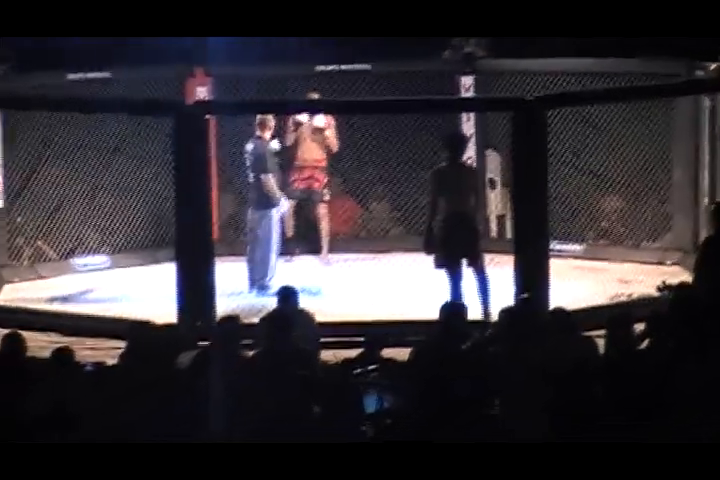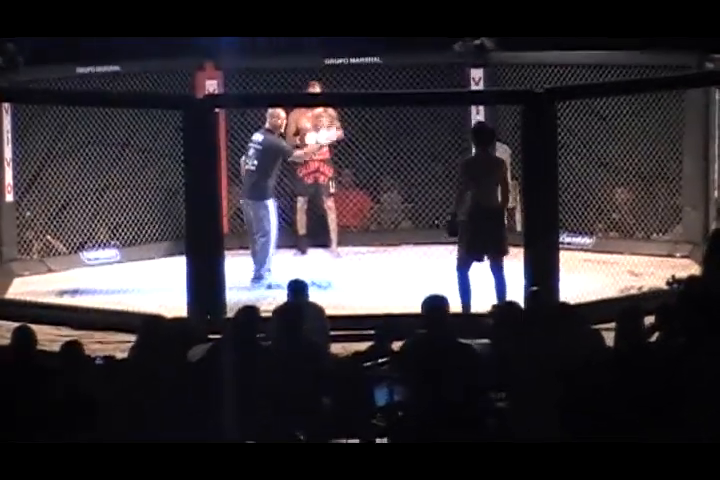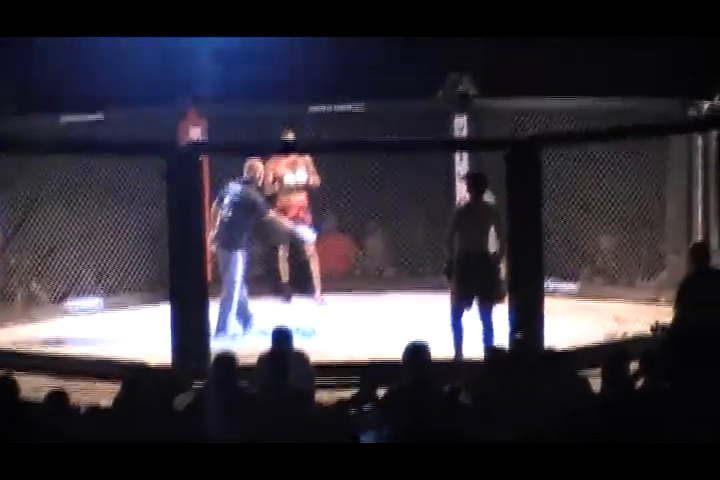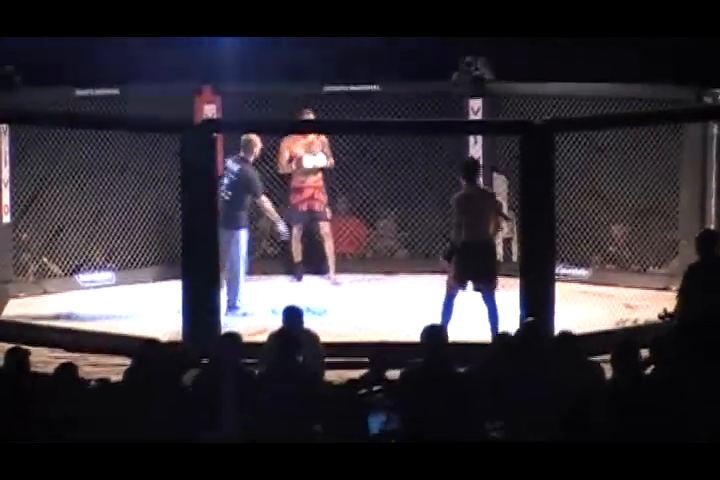
dt=0.4s
person 1, frame 1
left shoulder: (439, 173)
right shoulder: (471, 172)
left elbow: (434, 204)
right elbow: (478, 201)
left wrist: (429, 229)
left hip: (450, 226)
right hip: (468, 224)
left knee: (455, 281)
right knee: (480, 273)
right ankle: (486, 314)
person 1, frame 2
left shoulder: (468, 164)
right shoulder: (500, 164)
left elbow: (462, 193)
right elbow: (506, 194)
left wrist: (455, 216)
left hip: (475, 217)
right hip: (495, 217)
left knee: (462, 269)
right knee: (497, 270)
left ankle: (466, 312)
person 1, frame 3
left shoulder: (461, 211)
right shoulder: (492, 211)
left elbow: (451, 240)
right elbow: (502, 240)
left wrist: (450, 261)
right wrist: (497, 258)
left hip: (464, 263)
right hip: (485, 263)
left knee: (456, 315)
right knee: (486, 317)
left ankle: (458, 355)
person 1, frame 4
left shoulder: (459, 198)
right shoulder: (490, 197)
left elbow: (458, 227)
right elbow: (497, 225)
left wrist: (453, 246)
left hip: (465, 250)
right hip: (485, 249)
left knee: (450, 296)
right knee: (489, 300)
person 2, frame 1
left shoulder: (251, 145)
right shoulder: (263, 148)
right elbow: (266, 178)
right wrist: (280, 199)
left hip: (255, 203)
right hip: (267, 204)
left knee: (255, 244)
right knee: (268, 246)
left ankle: (254, 283)
right ankle: (263, 286)
person 2, frame 2
left shoulder: (257, 136)
right shoulder: (274, 142)
left elbow: (244, 161)
right elbow: (299, 156)
right wrist: (320, 143)
left hip: (248, 194)
right hip: (262, 195)
left knee: (256, 236)
right knee: (267, 236)
left ankle: (261, 275)
right ankle: (260, 277)
person 2, frame 3
left shoulder: (231, 186)
right shoulder: (251, 195)
left elbow: (215, 207)
right elbow: (272, 216)
left wrist: (214, 230)
left hip: (224, 241)
right hip: (234, 245)
left knee: (238, 285)
right knee: (232, 287)
left ankle: (247, 322)
right ankle: (222, 329)
person 2, frame 4
left shoulder: (229, 162)
right shoulder: (249, 173)
left elbow: (219, 187)
right elbow: (262, 201)
right wrist: (278, 221)
left hip: (221, 219)
right hip: (236, 223)
left knee: (224, 262)
right knee: (237, 265)
right ankle: (233, 306)
person 3, frame 1
left shoulder: (328, 120)
right shoulder: (296, 119)
left elbow: (334, 148)
right elbow: (287, 142)
left wrist: (325, 130)
right wrist: (295, 126)
left hip: (319, 169)
right hip: (299, 168)
left knee: (322, 211)
right knee: (287, 208)
left ankle: (324, 253)
right ankle: (290, 241)
person 3, frame 2
left shoulder: (329, 112)
right shoulder: (296, 114)
left elbow: (340, 132)
right elbow: (288, 139)
left wrist: (332, 136)
right wrist: (301, 139)
left hip: (324, 162)
right hip: (304, 163)
left knee: (329, 204)
right knee: (301, 204)
left ankle: (334, 246)
right ankle: (302, 242)
person 3, frame 3
left shoulder: (304, 158)
right shoulder: (272, 163)
left elbow: (317, 181)
right elbow: (267, 189)
left wrist: (307, 179)
right wrist: (280, 184)
left hip: (302, 209)
right hip: (283, 210)
left knee: (311, 250)
right knee: (282, 252)
left ankle: (318, 292)
right ankle: (286, 289)
person 3, frame 4
left shoulder: (321, 139)
right shoulder: (288, 142)
left elbow: (331, 161)
right elbow: (281, 168)
left wrist: (325, 162)
right wrist: (296, 164)
left hip: (317, 189)
right hip: (298, 190)
left knee: (326, 230)
right knee: (296, 231)
left ankle: (332, 273)
right ankle: (298, 270)
